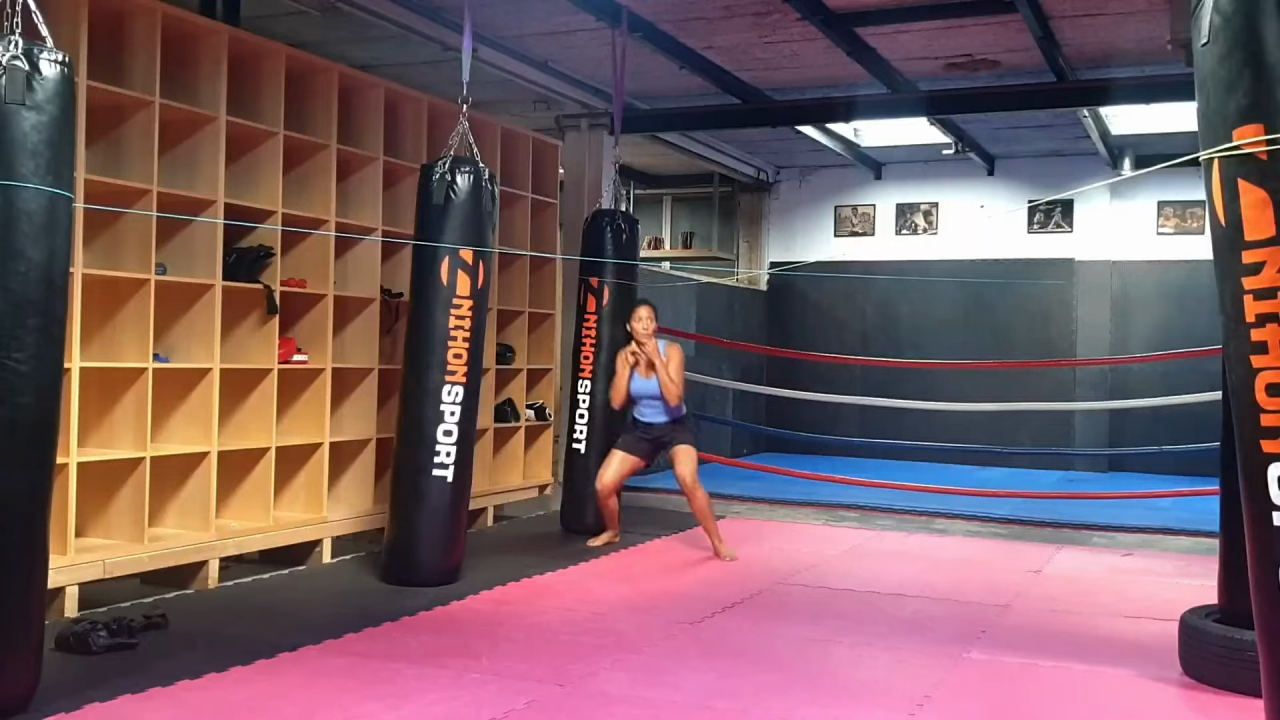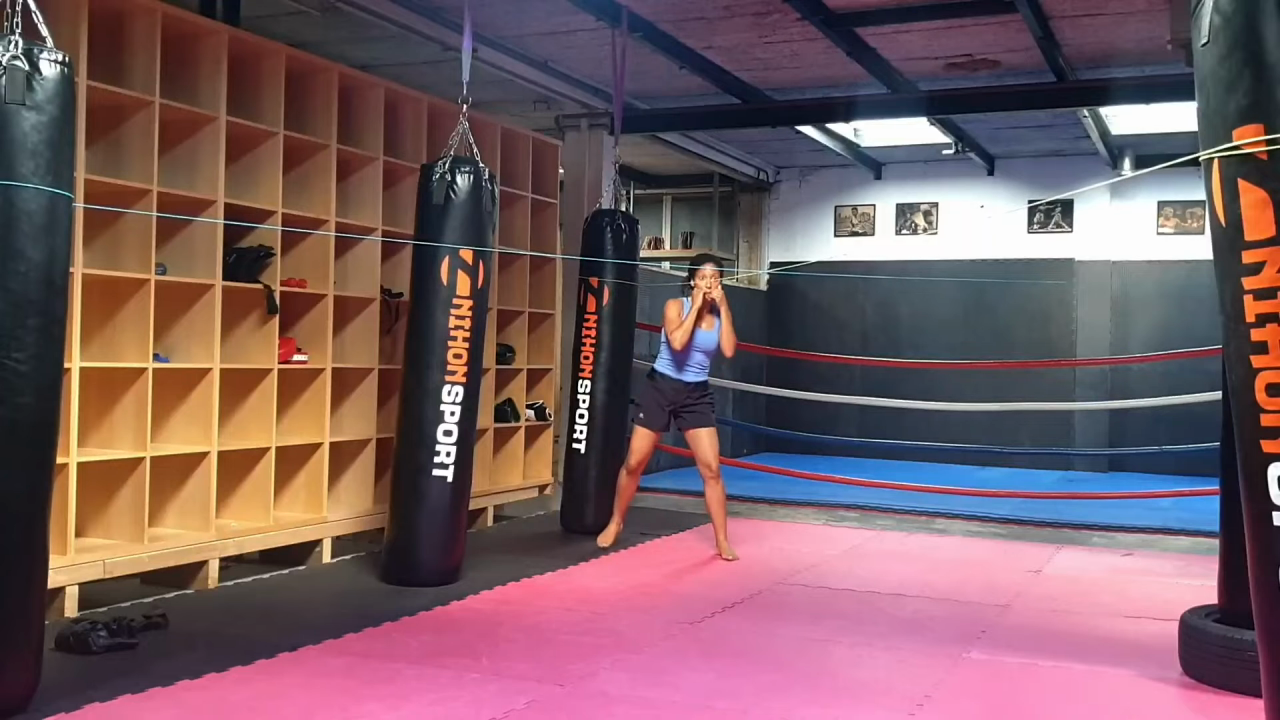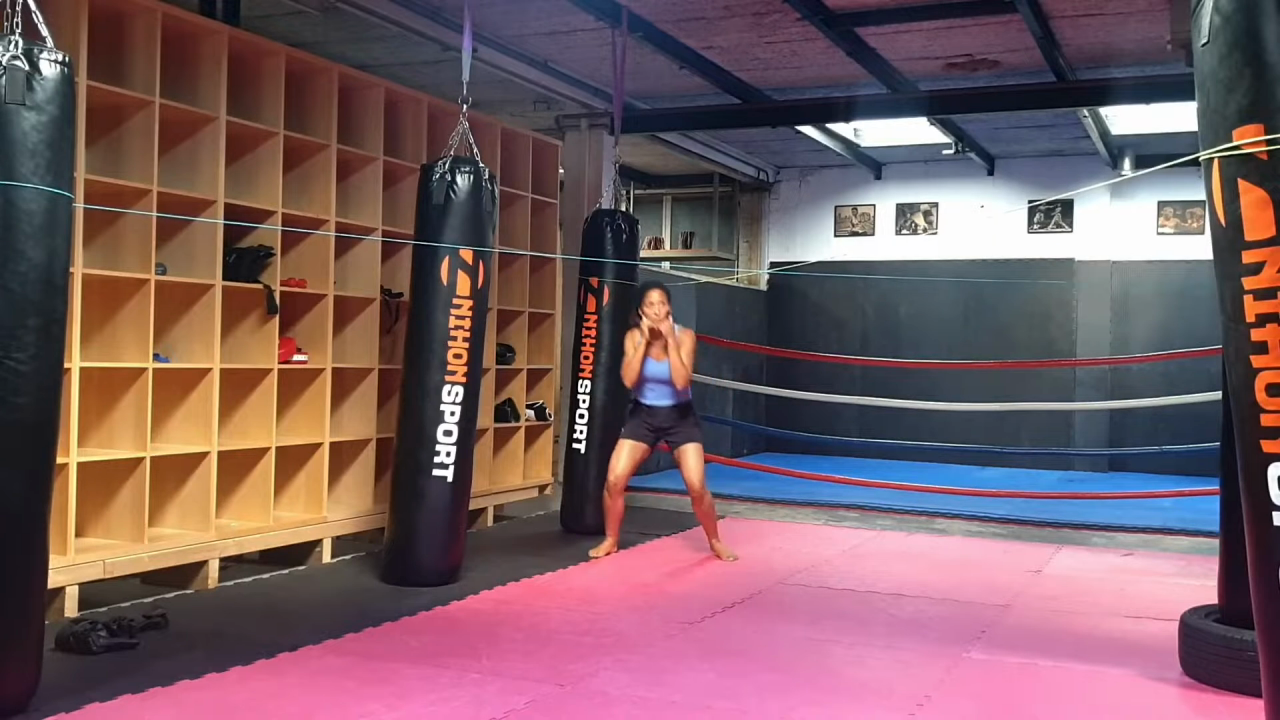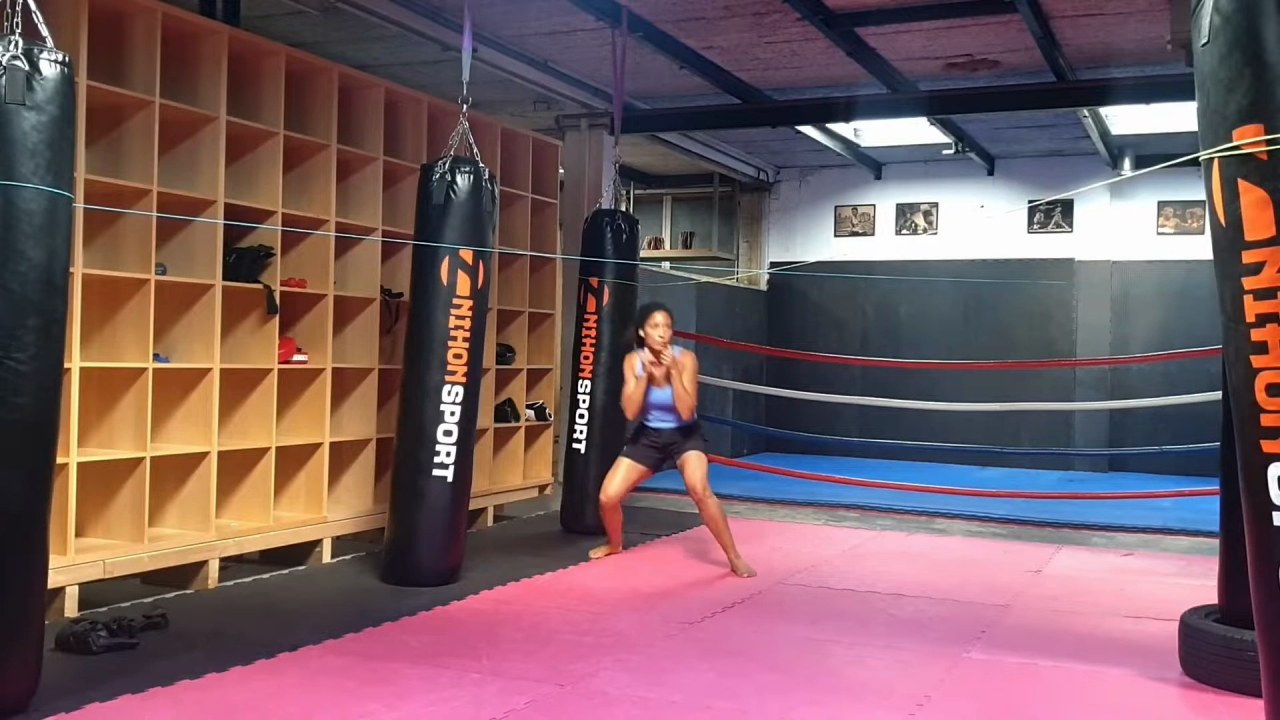
dt=0.5s
person 1, frame 1
left shoulder: (673, 352)
right shoulder: (625, 356)
left elbow: (674, 399)
right elbow: (616, 402)
left wrist: (657, 361)
right wrist: (626, 366)
left hip: (674, 429)
right hip: (640, 429)
left knee: (689, 482)
right knee: (603, 485)
left ankle: (718, 543)
right ankle: (613, 531)
person 1, frame 2
left shoulder: (721, 314)
right shoulder: (675, 306)
left elbow: (729, 350)
right elbow: (677, 342)
left wrist: (723, 307)
right wrist: (696, 305)
left hip: (697, 394)
right hip: (660, 387)
left knee: (711, 468)
right knee: (635, 463)
left ankle: (722, 541)
right ankle: (616, 522)
person 1, frame 3
left shoulder: (684, 336)
right shoulder: (633, 337)
left elbow: (682, 383)
right elbow: (628, 380)
left wrist: (668, 340)
right wrist: (643, 340)
left hip: (680, 415)
right hip: (643, 414)
left knee: (696, 486)
right knee: (615, 480)
left ankle: (715, 542)
right ankle: (611, 541)
person 1, frame 4
left shoulder: (685, 359)
right shoulder: (632, 361)
left elbow: (687, 412)
right elbow: (630, 412)
left wrist: (671, 372)
right wrist: (645, 374)
left hip: (684, 434)
right hip: (648, 436)
left knee: (700, 490)
right knee: (607, 497)
left ankle: (735, 558)
right ankle: (614, 544)
